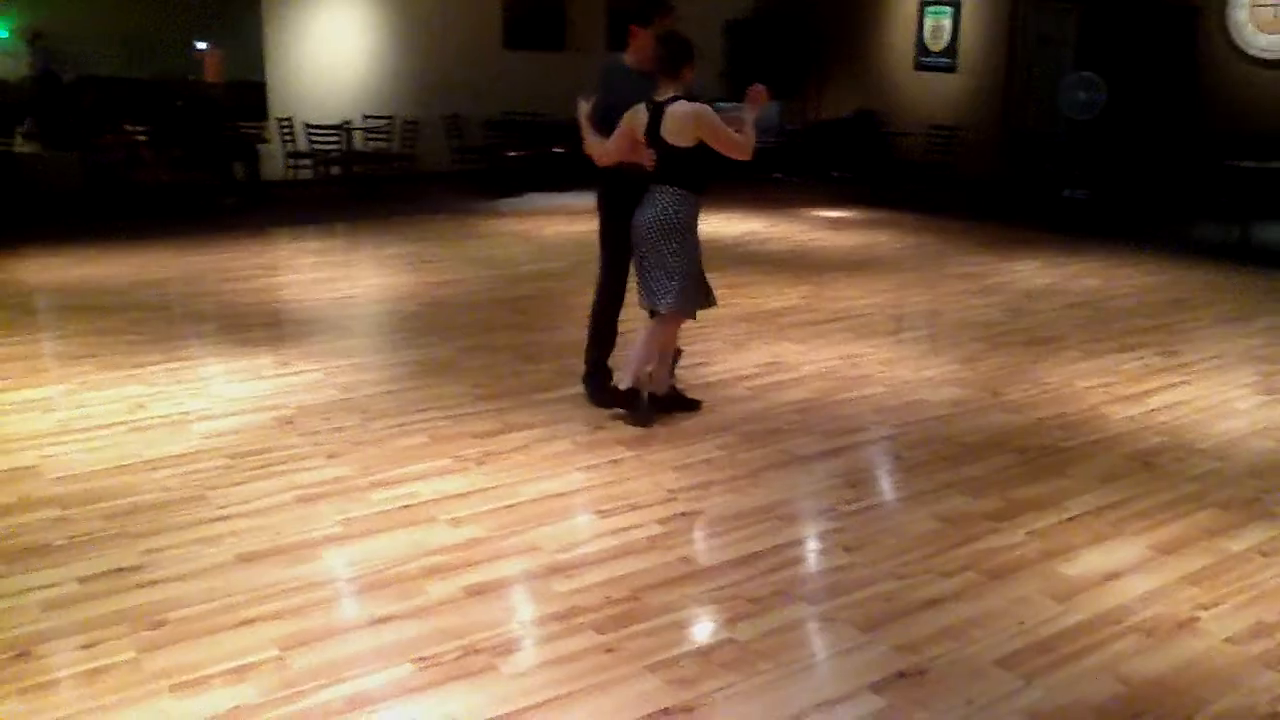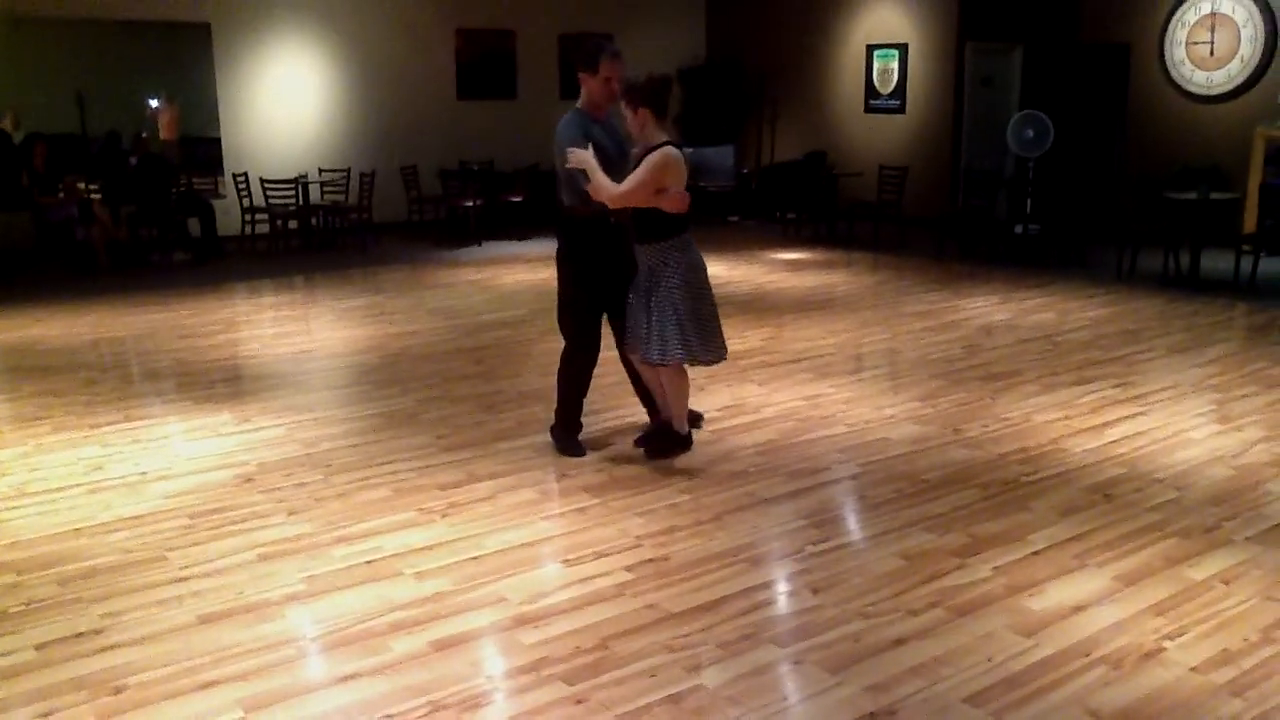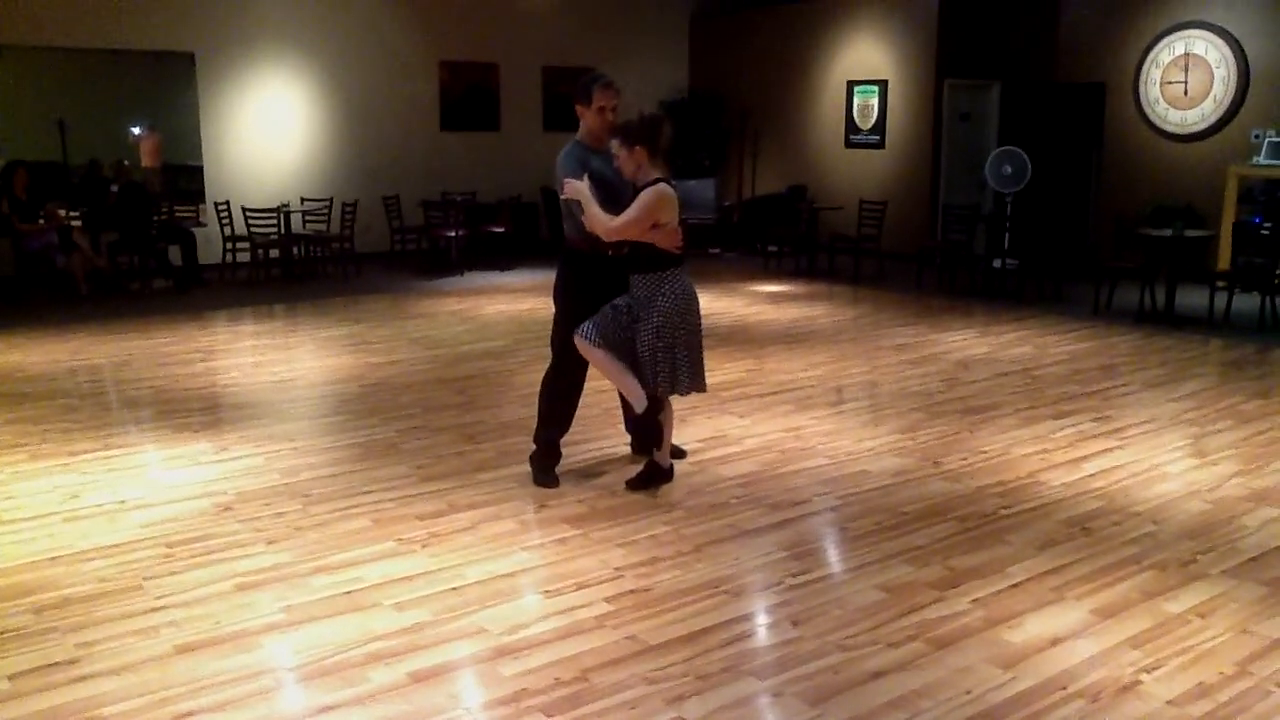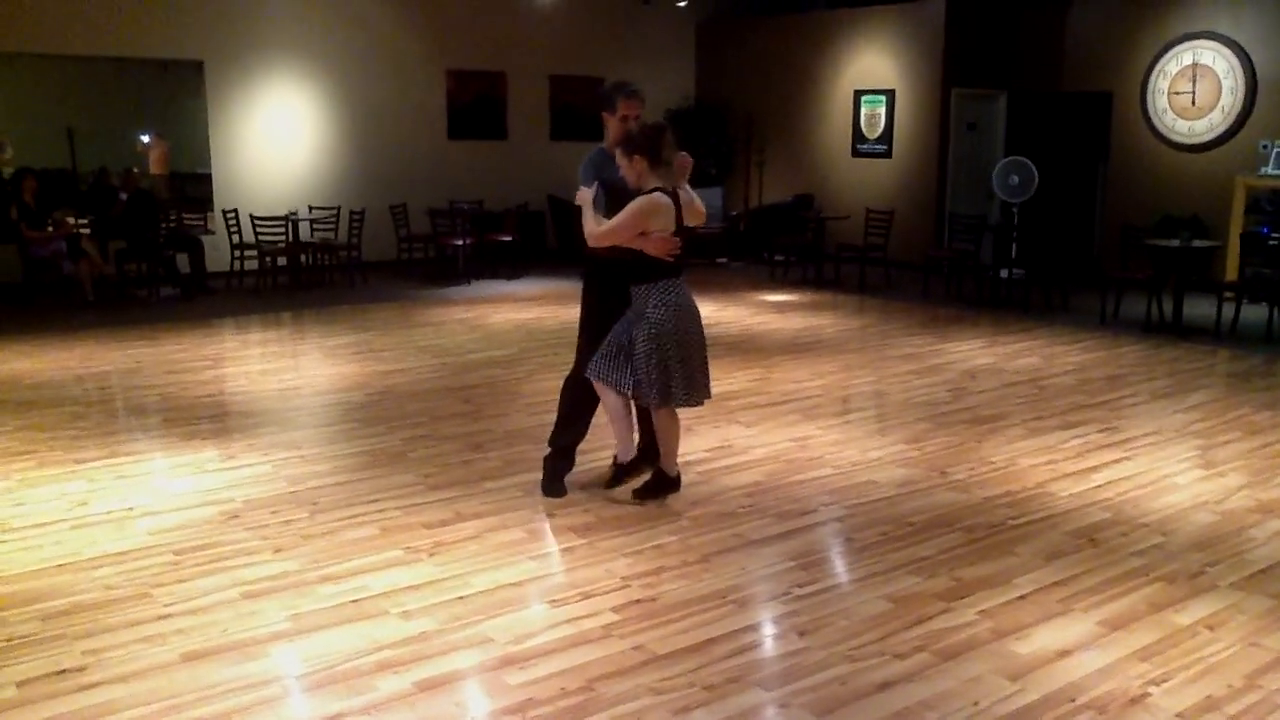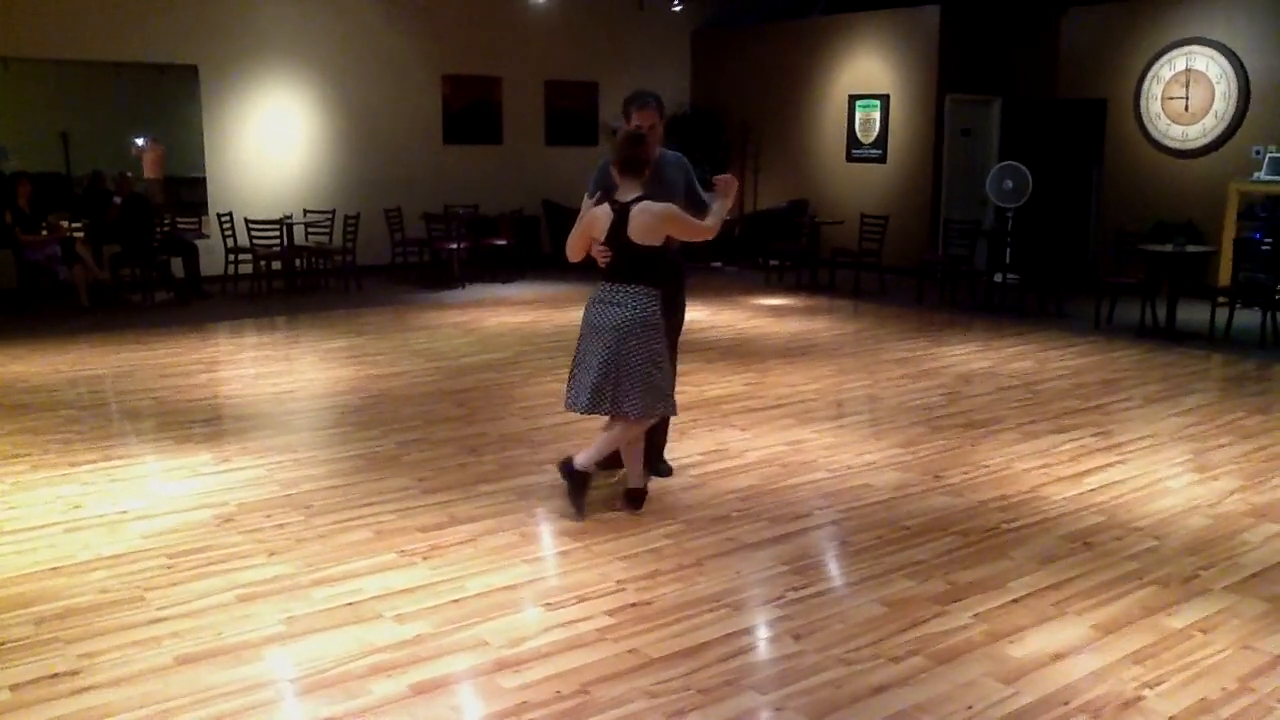
dt=1s
person 1, frame 1
right shoulder: (610, 76)
right elbow: (593, 140)
right wrist: (636, 153)
right hip: (620, 189)
right knee: (613, 285)
right ankle: (598, 374)
person 1, frame 2
left shoulder: (610, 122)
right shoulder: (572, 129)
right wrist: (658, 201)
left hip: (615, 234)
right hip: (583, 238)
left knee: (633, 326)
right knee: (583, 338)
left ankle: (660, 409)
right ankle: (565, 427)
person 1, frame 3
left shoulder: (618, 153)
right shoulder: (572, 160)
left elbow: (628, 207)
right wrist: (652, 236)
left hip: (618, 267)
right hip: (583, 270)
right knee: (569, 364)
left ankle: (644, 437)
right ankle: (545, 454)
person 1, frame 4
right shoulder: (595, 165)
right wrist: (643, 243)
right hip: (609, 276)
right knee: (590, 369)
left ankle: (648, 449)
right ankle: (558, 462)
person 1, frame 5
left shoulder: (677, 165)
right shoulder: (609, 171)
left elbow: (702, 218)
right wrist: (596, 249)
left hip: (667, 275)
left ankle: (652, 450)
person 2, frame 1
left shoulder: (638, 114)
right shoulder: (696, 112)
left elbow: (603, 156)
right elbow: (743, 151)
left wrist: (584, 119)
right wrist: (750, 113)
left hip: (652, 211)
right hip: (674, 216)
left knee: (671, 309)
right knee: (671, 310)
left ankle: (658, 389)
right ankle: (630, 386)
person 2, frame 2
left shoulder: (663, 157)
right shoulder: (659, 154)
left elbow: (615, 197)
left wrist: (589, 163)
left hip: (672, 264)
right hip: (655, 263)
left knee: (668, 355)
right knee: (642, 349)
left ankle: (679, 432)
right ankle: (669, 420)
person 2, frame 3
left shoulder: (659, 193)
right shoulder: (647, 191)
left elbow: (610, 231)
right elbow: (621, 230)
left wrist: (584, 194)
left hip: (665, 296)
right hip: (643, 293)
left knee: (656, 387)
right knee: (586, 339)
left ankle: (661, 464)
right ankle: (648, 423)
person 2, frame 4
left shoulder: (648, 204)
right shoulder: (675, 198)
left elbow: (596, 237)
right elbow: (699, 216)
left wrist: (587, 202)
right wrist: (683, 181)
left hip: (660, 306)
right hip: (652, 304)
left knee: (659, 398)
right knee: (603, 373)
left ankle: (668, 474)
right ankle: (626, 455)
person 2, frame 5
left shoulder: (597, 215)
right shoulder: (660, 213)
left elbow: (573, 254)
right elbow: (707, 231)
right wrist: (724, 199)
left hip: (603, 309)
right hip: (640, 313)
left knee: (623, 406)
right knee: (642, 407)
left ankle: (635, 484)
right ankle: (581, 464)
